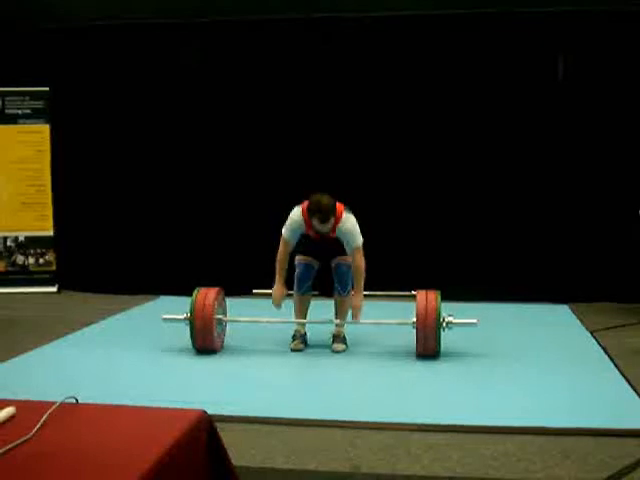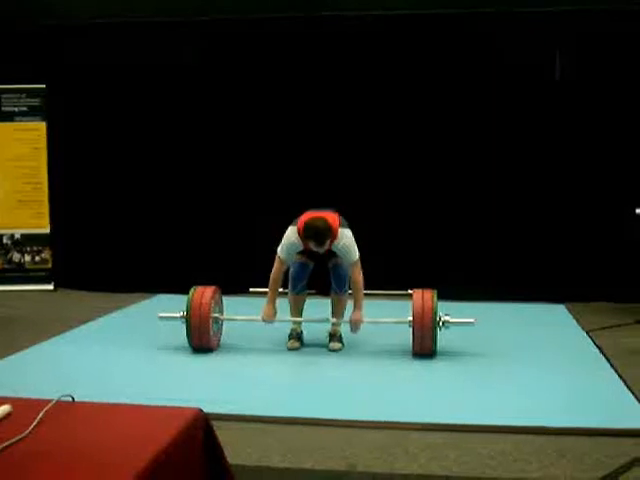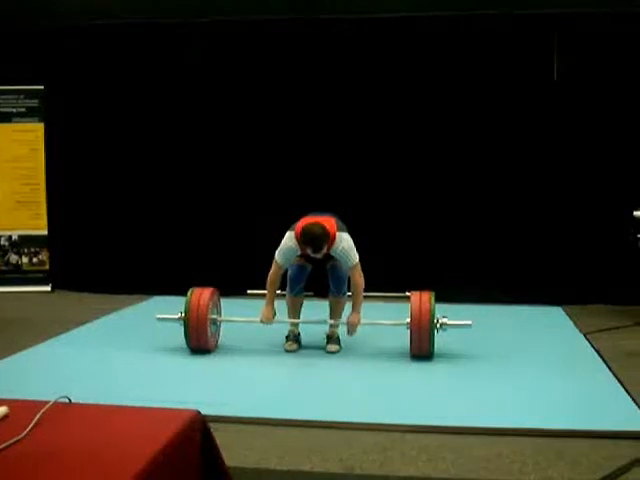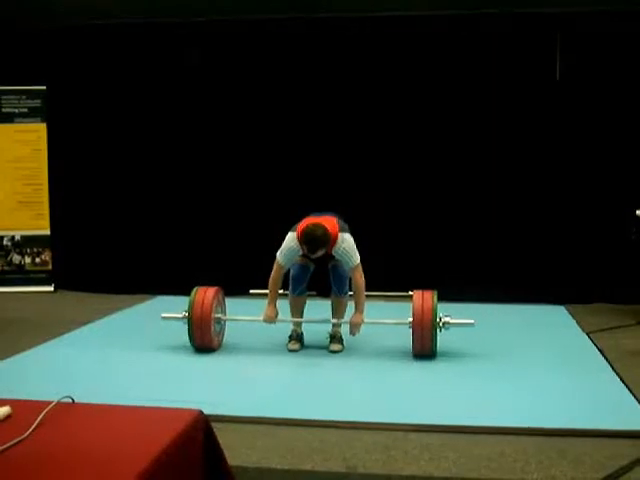
dt=0.2s
person 1, frame 1
left shoulder: (347, 222)
right shoulder: (296, 217)
left elbow: (358, 259)
right elbow: (284, 250)
left wrist: (358, 295)
right wrist: (279, 284)
left hip: (340, 243)
right hip: (309, 241)
left knee: (343, 280)
right knee: (302, 278)
left ankle: (339, 332)
right ankle: (299, 331)
person 1, frame 2
left shoulder: (344, 237)
right shoulder: (293, 236)
left elbow: (356, 273)
right elbow: (278, 269)
left wrist: (358, 310)
right wrist: (270, 304)
left hip: (336, 250)
right hip: (304, 248)
left knee: (340, 278)
right knee: (296, 276)
left ankle: (336, 331)
right ankle: (296, 330)
person 1, frame 3
left shoulder: (342, 242)
right shoulder: (291, 241)
left elbow: (357, 276)
right elbow: (275, 272)
left wrist: (356, 312)
right wrist: (269, 306)
left hip: (334, 252)
left knee: (339, 280)
right knee: (294, 279)
left ankle: (333, 332)
right ankle: (293, 331)
person 1, frame 4
left shoulder: (344, 241)
right shoulder: (292, 241)
left elbow: (358, 276)
right elbow: (277, 271)
left wrist: (359, 312)
right wrist: (271, 306)
left hip: (336, 251)
right hip: (305, 246)
left knee: (341, 280)
right knee: (297, 279)
left ankle: (336, 332)
right ankle: (296, 331)
